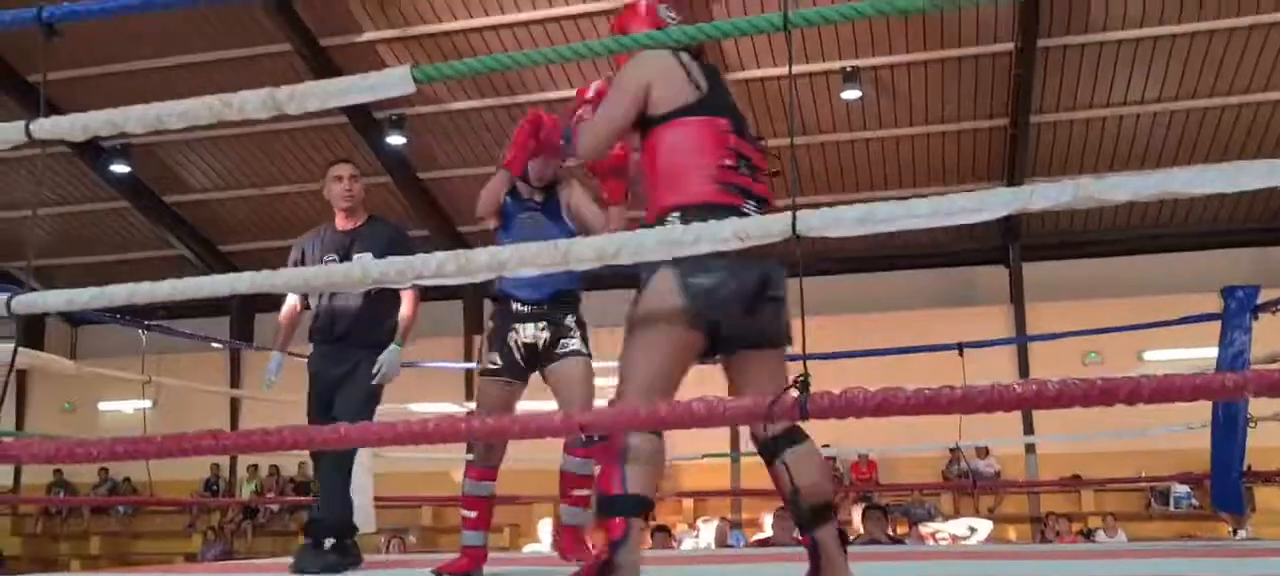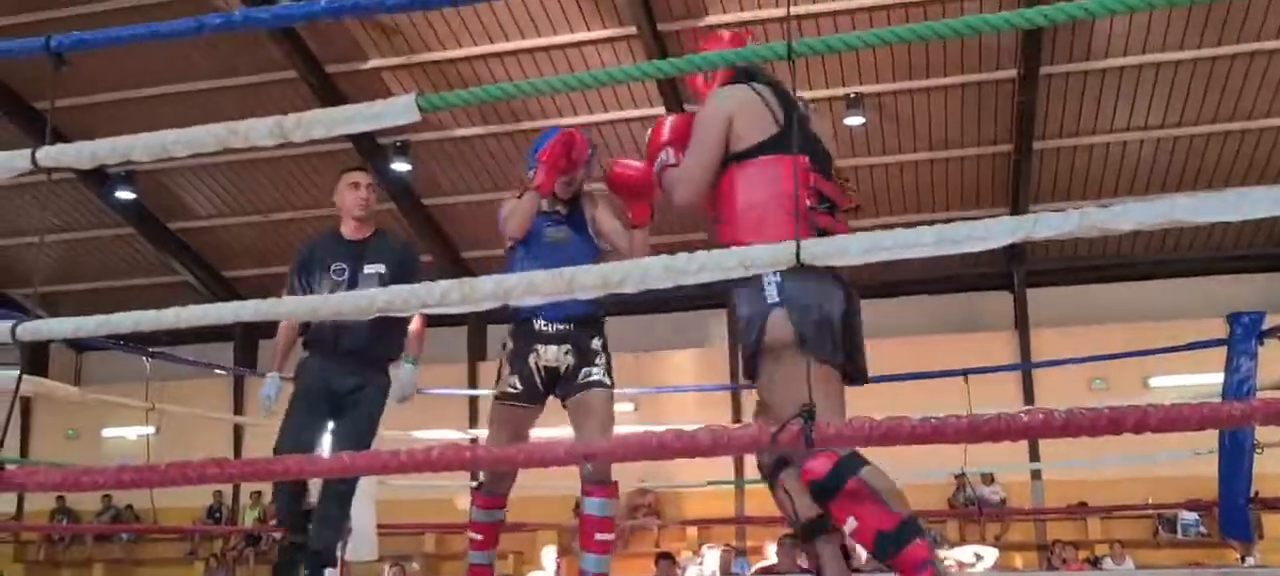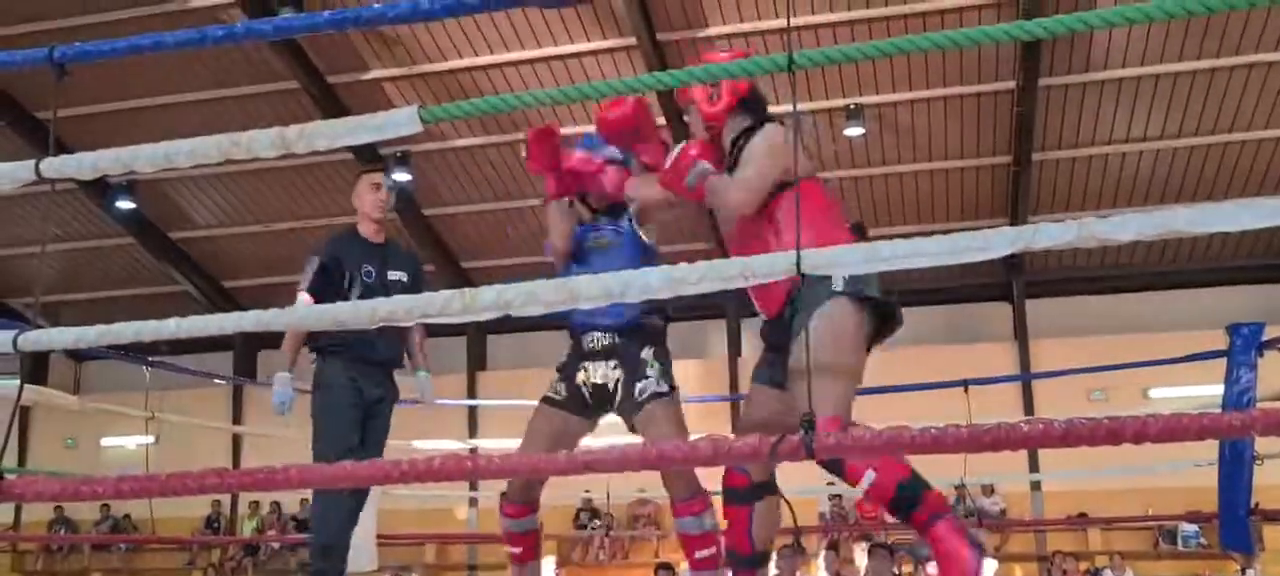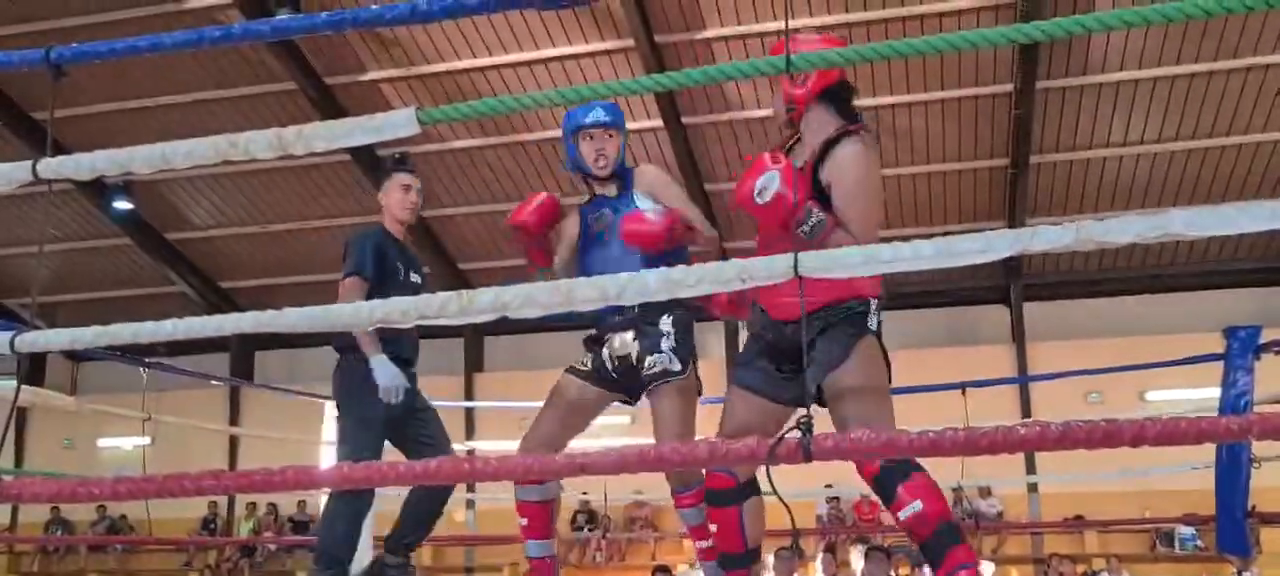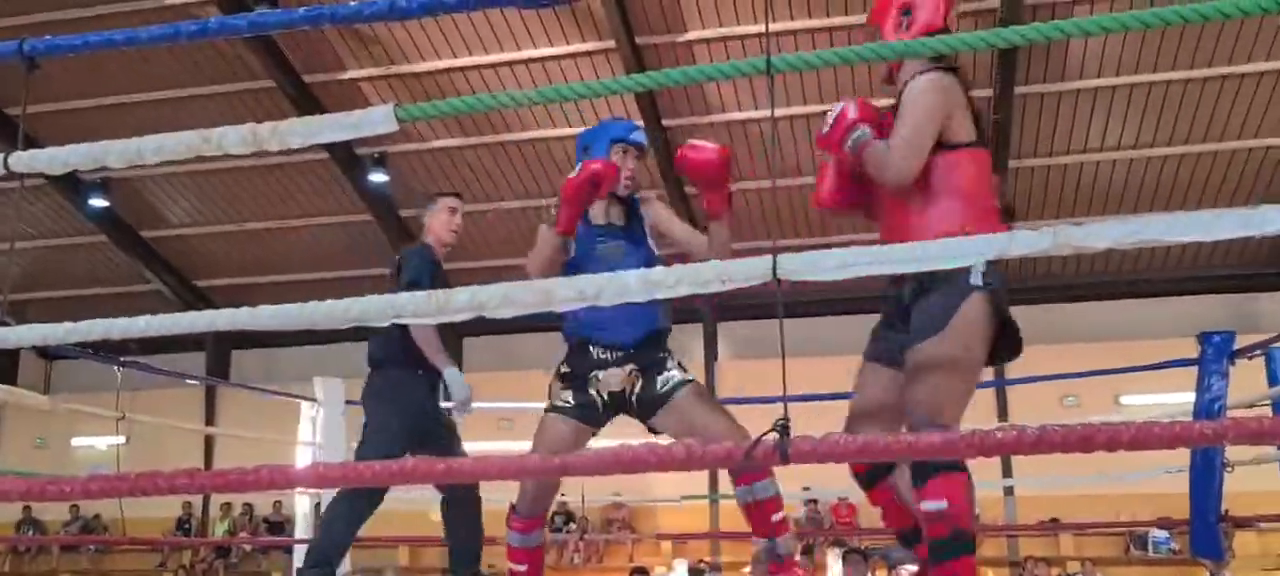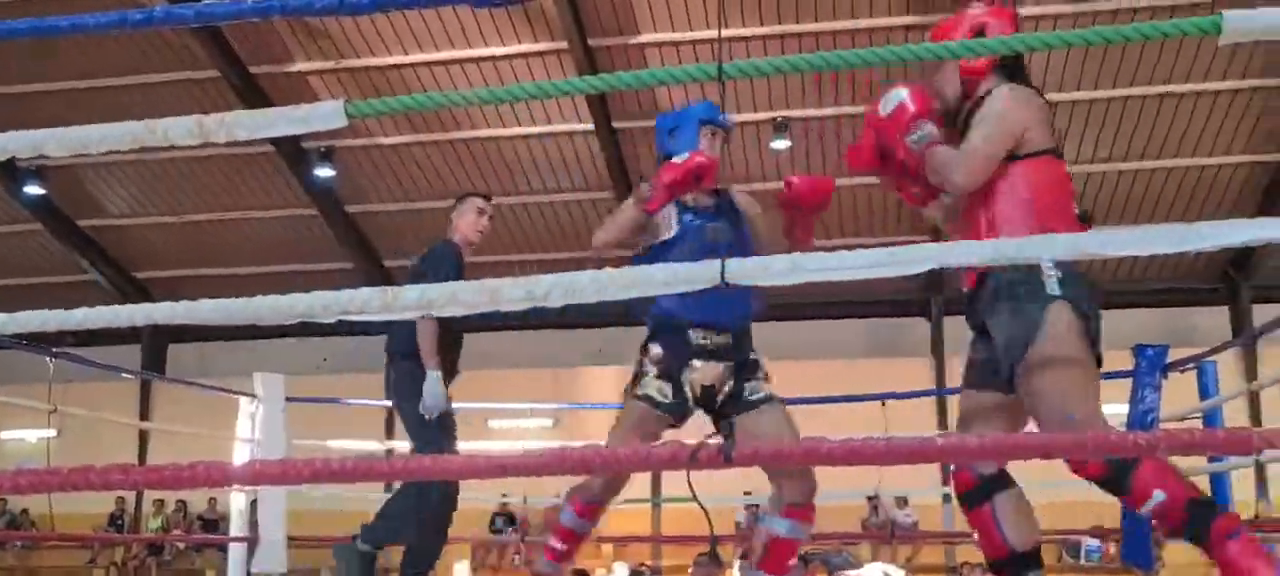
dt=0.3s
person 1, frame 1
left shoulder: (646, 66)
right shoulder: (711, 81)
left elbow: (591, 151)
left wrist: (586, 118)
right hip: (754, 252)
left knee: (635, 407)
right knee: (771, 422)
person 1, frame 2
left shoulder: (728, 97)
right shoulder: (784, 111)
left elbow: (686, 194)
left wrist: (664, 157)
left hip: (781, 281)
right hip: (819, 283)
left knee: (817, 451)
right knee: (780, 444)
person 1, frame 3
left shoulder: (769, 136)
right shoulder: (730, 155)
left elbow: (735, 204)
left wrist: (696, 170)
left hip: (828, 287)
right hip: (790, 317)
left knee: (825, 431)
right knee: (747, 464)
person 1, frame 4
left shoulder: (850, 152)
right shoulder: (796, 152)
left elbow: (862, 247)
left wrist: (797, 212)
right wrist: (747, 283)
left hip: (841, 322)
right hip: (780, 327)
left knee: (873, 453)
right knee: (728, 472)
person 1, frame 5
left shoulder: (933, 84)
right shoulder: (914, 109)
left elbow: (894, 170)
left wrist: (852, 133)
right wrist: (851, 189)
left hip: (956, 278)
right hip: (916, 290)
left knee: (927, 437)
person 1, frame 6
left shoulder: (1009, 102)
right shoulder: (976, 125)
left elbow: (960, 178)
right elbow: (950, 214)
left wrist: (917, 129)
right wrist: (895, 164)
left hip: (1037, 288)
right hip: (1003, 307)
right knee: (974, 463)
person 2, frame 1
left shoulder: (568, 192)
right shoulder: (505, 194)
left elbow: (608, 234)
right elbow: (483, 209)
right wrist: (515, 160)
left hip: (560, 321)
right hip: (510, 321)
right knee: (487, 439)
left ankle: (572, 532)
person 2, frame 2
left shoulder: (593, 207)
right shoulder: (517, 206)
left elbow: (636, 255)
right elbow: (512, 231)
left wrist: (639, 203)
right wrist: (544, 182)
left hip: (584, 342)
right hip: (529, 341)
left knee: (597, 464)
right knee: (497, 469)
person 2, frame 3
left shoulder: (633, 211)
right shoulder: (563, 214)
right elbow: (558, 248)
right wrist: (556, 180)
left hip: (637, 352)
right hip: (583, 358)
left knee: (679, 475)
right knee: (519, 483)
person 2, frame 4
left shoulder: (648, 179)
right shoulder: (578, 213)
left elbow: (704, 231)
left wrist: (672, 229)
right wrist: (533, 240)
left hip: (659, 326)
right hip: (609, 336)
left knee: (679, 462)
right knee: (533, 452)
person 2, frame 5
left shoulder: (647, 213)
right shoulder: (565, 219)
left elbow: (715, 254)
right elbow: (537, 275)
left wrist: (715, 197)
right wrist: (567, 214)
left hip: (648, 363)
right hip: (584, 369)
left knee: (743, 449)
right knee: (532, 495)
person 2, frame 6
left shoulder: (736, 205)
right shoulder: (658, 201)
right elbow: (601, 244)
left wrist: (804, 221)
right wrist: (654, 198)
left hip: (734, 360)
right hip: (673, 359)
left knee: (798, 485)
right knee: (601, 482)
person 3, frame 1
left shoulder: (389, 237)
right shoulder: (309, 244)
left elbow: (409, 296)
right elbow: (294, 302)
left wrist: (397, 346)
right wrist: (278, 352)
left hip: (367, 356)
right hip: (324, 356)
right knee: (323, 450)
left ankle: (319, 537)
right ankle: (342, 540)
person 3, frame 2
left shoulder: (398, 253)
right shoulder: (314, 252)
left elbow: (415, 314)
right elbow: (292, 316)
left wrist: (410, 366)
right wrist: (274, 372)
left hip: (370, 374)
right hip: (320, 367)
right knee: (291, 452)
right ankle: (293, 539)
person 3, frame 3
left shoulder: (406, 261)
right shoulder: (335, 250)
left elbow: (412, 324)
right elbow: (301, 311)
left wrist: (423, 371)
right wrist: (285, 373)
left hip: (382, 380)
right hip: (339, 372)
right knee: (336, 469)
person 3, frame 4
left shoulder: (410, 260)
right shoulder: (368, 241)
right elbow: (350, 300)
right wrist: (379, 359)
left hip: (400, 380)
right hip: (366, 373)
person 3, frame 5
left shoulder: (434, 271)
right shoulder: (420, 259)
right elbow: (413, 316)
right wrist: (450, 370)
left hip: (419, 393)
right hip: (398, 385)
left knee: (462, 483)
right knee: (369, 482)
person 3, frame 6
left shoulder: (449, 265)
right shoulder: (444, 257)
right elbow: (425, 310)
left wrist: (440, 388)
right wrist: (434, 377)
left hip: (419, 385)
right hip: (416, 380)
left knee: (437, 479)
right knee: (438, 473)
